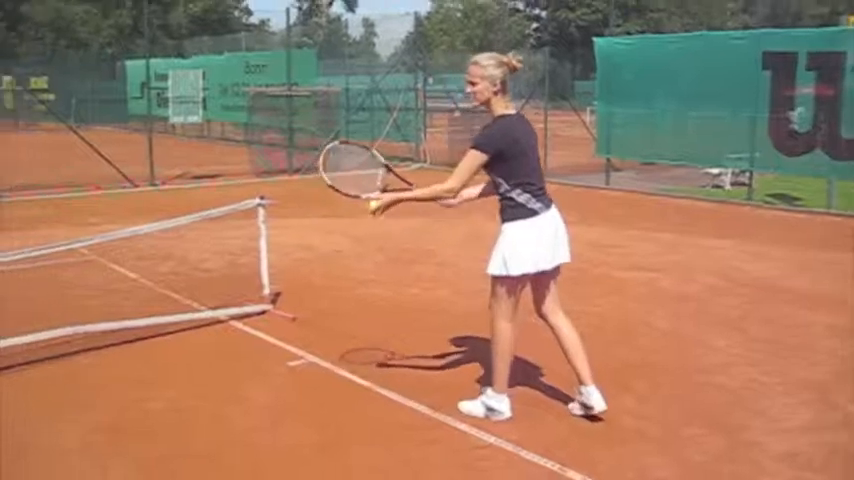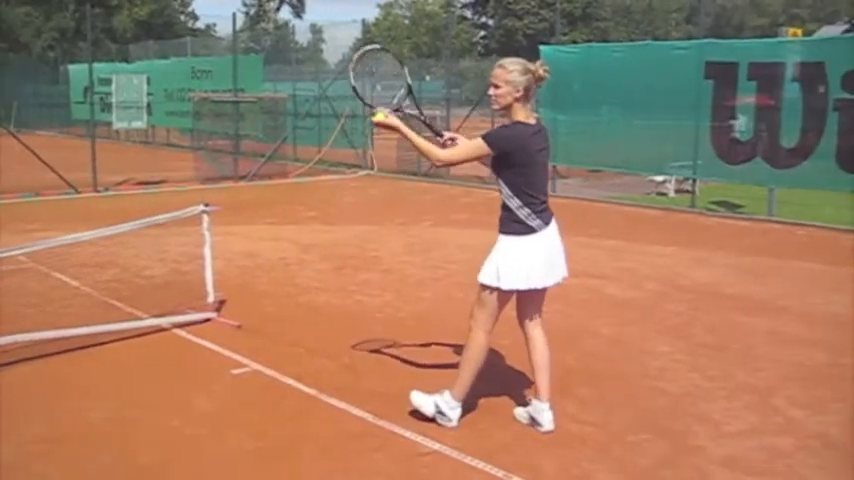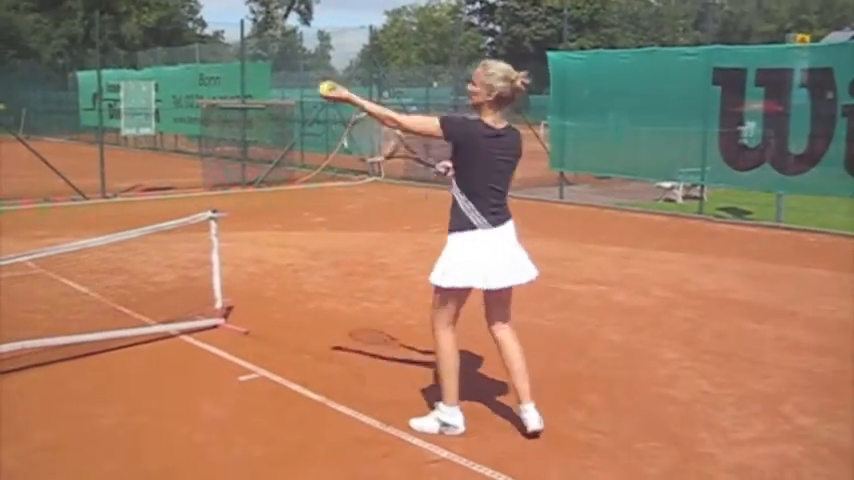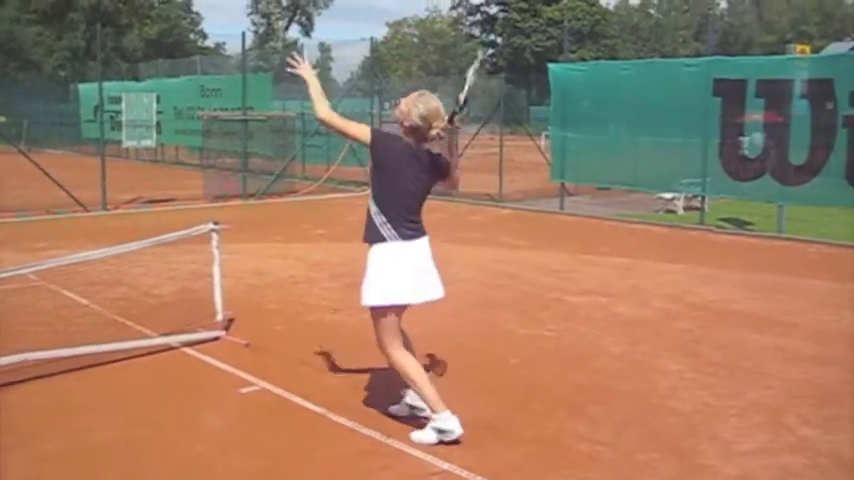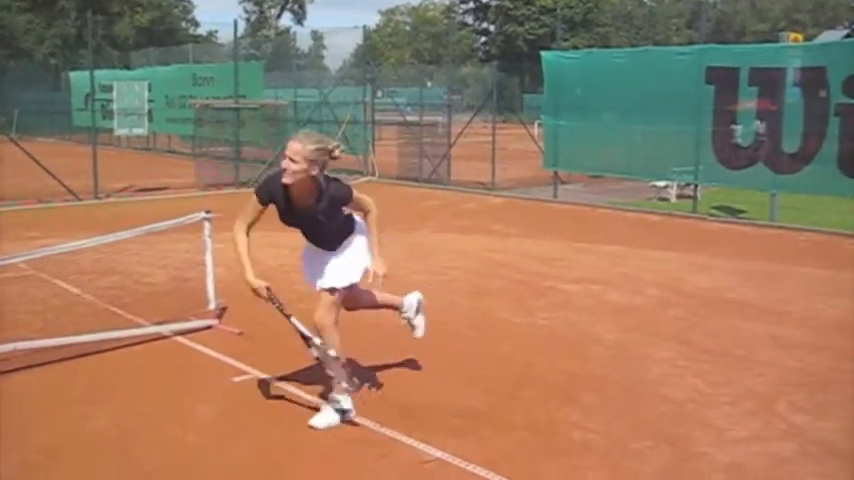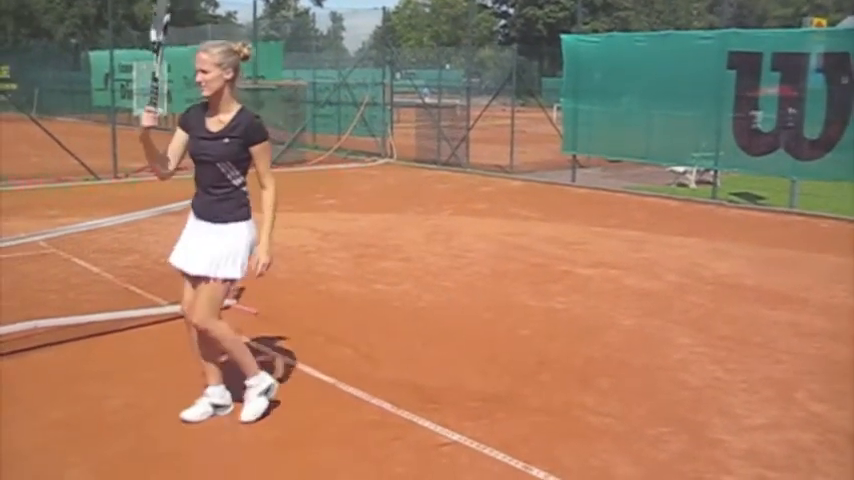
dt=0.7s
person 1, frame 1
left shoulder: (496, 132)
right shoulder: (519, 123)
left elbow: (449, 186)
left wrist: (396, 197)
right wrist: (468, 194)
left hip: (524, 231)
right hip: (547, 222)
left knee: (501, 314)
right knee: (550, 310)
left ankle: (497, 400)
right ankle: (590, 393)
person 1, frame 2
left shoulder: (509, 136)
right shoulder: (535, 131)
left elbow: (442, 158)
left wrist: (398, 125)
right wrist: (467, 143)
left hip: (520, 243)
right hip: (543, 237)
left knee: (481, 323)
right knee: (531, 322)
left ankle: (450, 404)
right ankle: (541, 408)
person 1, frame 3
left shoulder: (467, 133)
right shoulder: (513, 138)
left elbow: (399, 120)
left wrist: (352, 98)
left hip: (468, 245)
right hip: (503, 238)
left knee: (443, 325)
right knee: (501, 325)
left ankle: (450, 413)
right ankle: (529, 409)
person 1, frame 4
left shoulder: (385, 144)
right shoulder: (435, 162)
left elbow: (325, 115)
right elbow: (454, 181)
left wrist: (310, 78)
right wrist: (448, 148)
left hip: (390, 256)
right hip: (416, 251)
left knee: (392, 347)
right knee: (391, 330)
left ankle: (444, 419)
right ankle: (417, 396)
person 1, frame 5
left shoulder: (333, 192)
right shoulder: (271, 187)
left elbow: (371, 210)
right elbow: (241, 227)
left wrist: (377, 256)
right wrist: (249, 272)
left hip: (347, 245)
right hip: (317, 247)
left knee: (323, 319)
right knee: (349, 301)
left ankle: (341, 401)
right ankle: (407, 303)
person 1, frame 6
left shoulder: (250, 125)
right shoulder: (192, 118)
left elbow: (268, 187)
right elbow: (165, 170)
left wrist: (264, 242)
right wrist: (147, 135)
left hip: (230, 230)
right hip: (198, 224)
left knee: (205, 319)
right knee: (192, 314)
left ankle: (258, 380)
right ankle: (216, 393)
